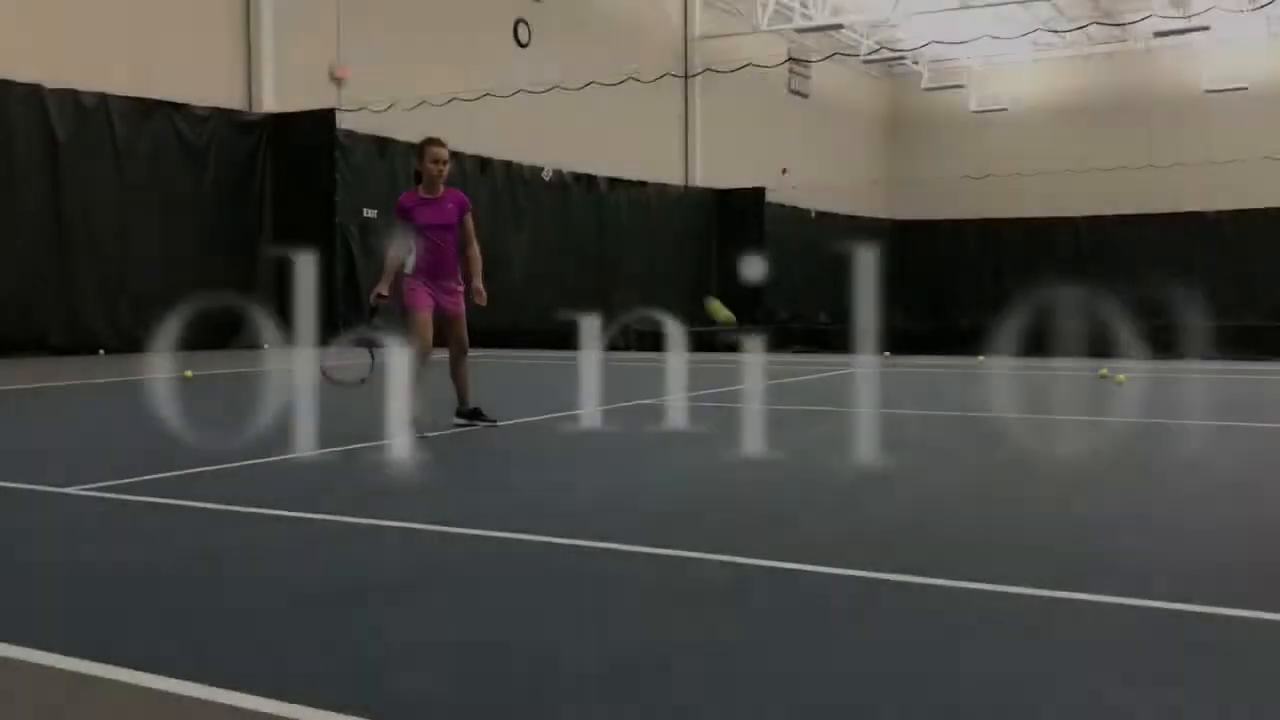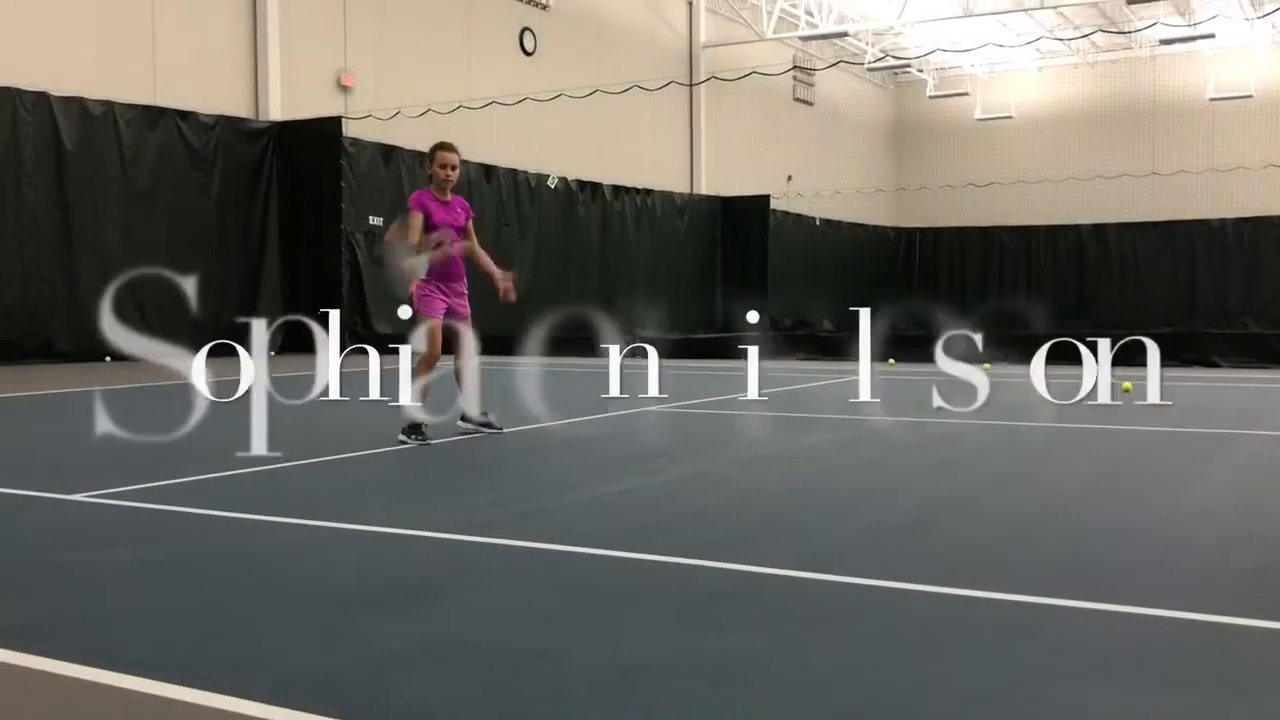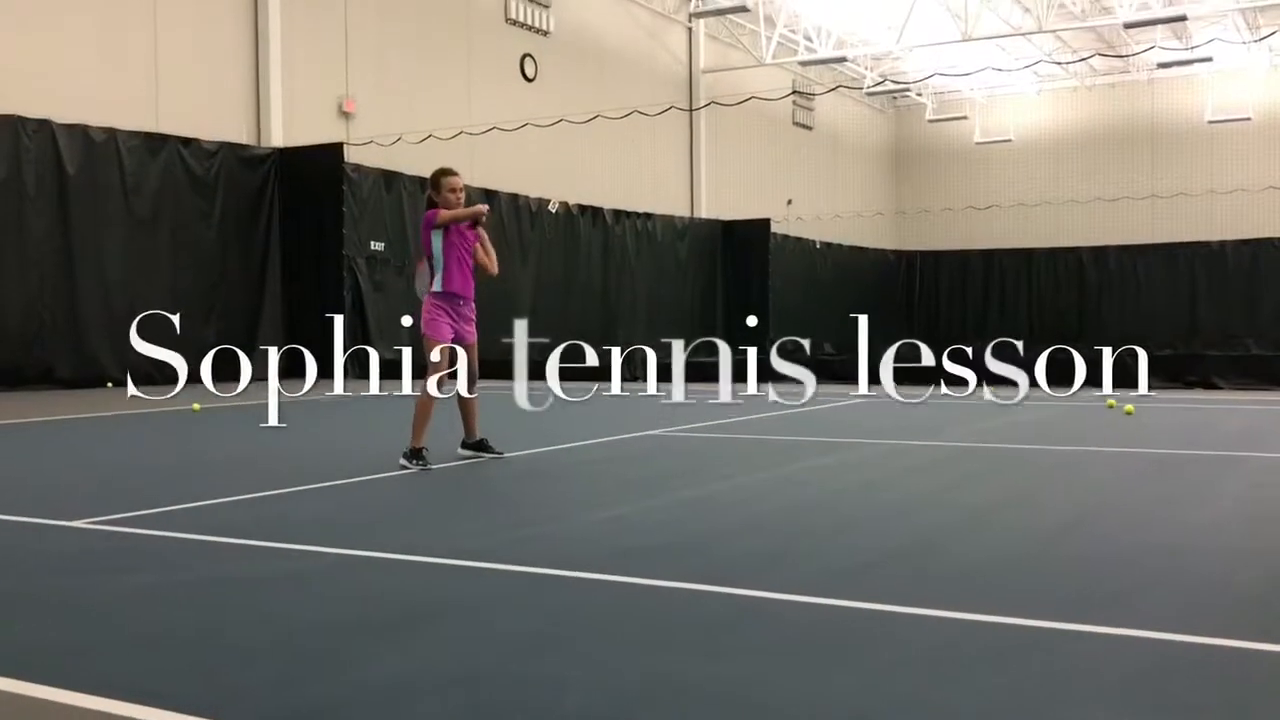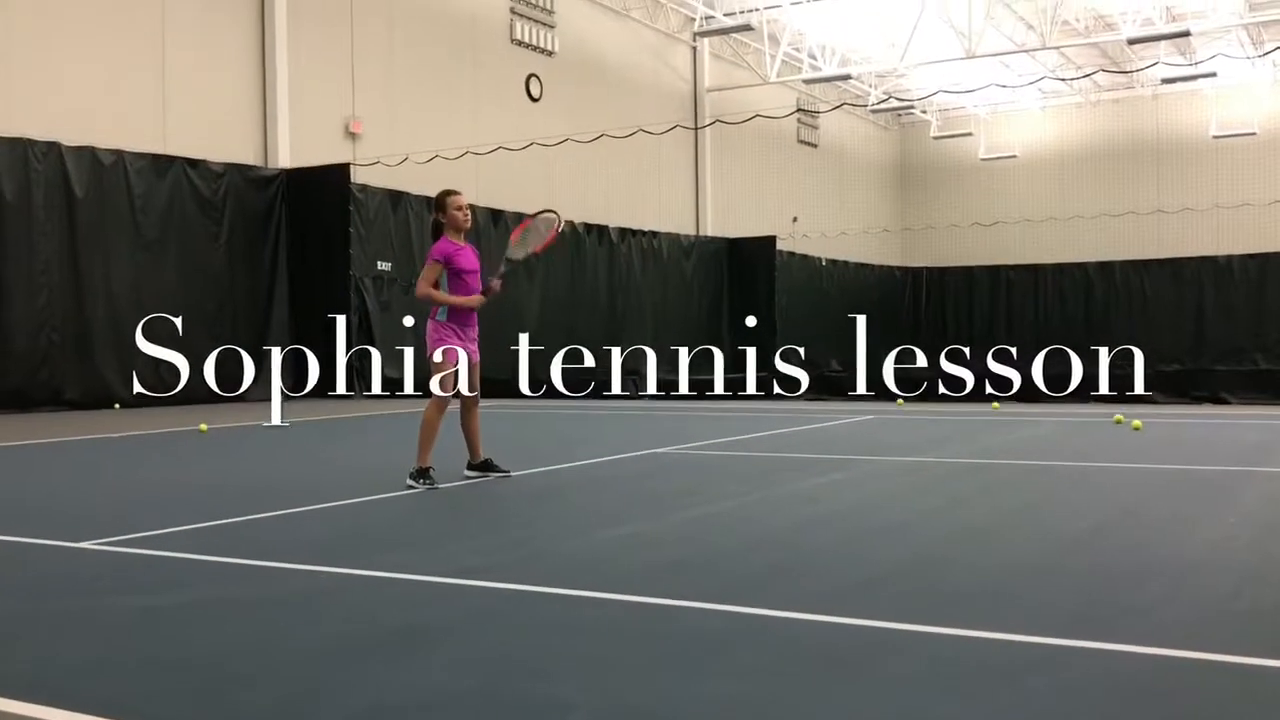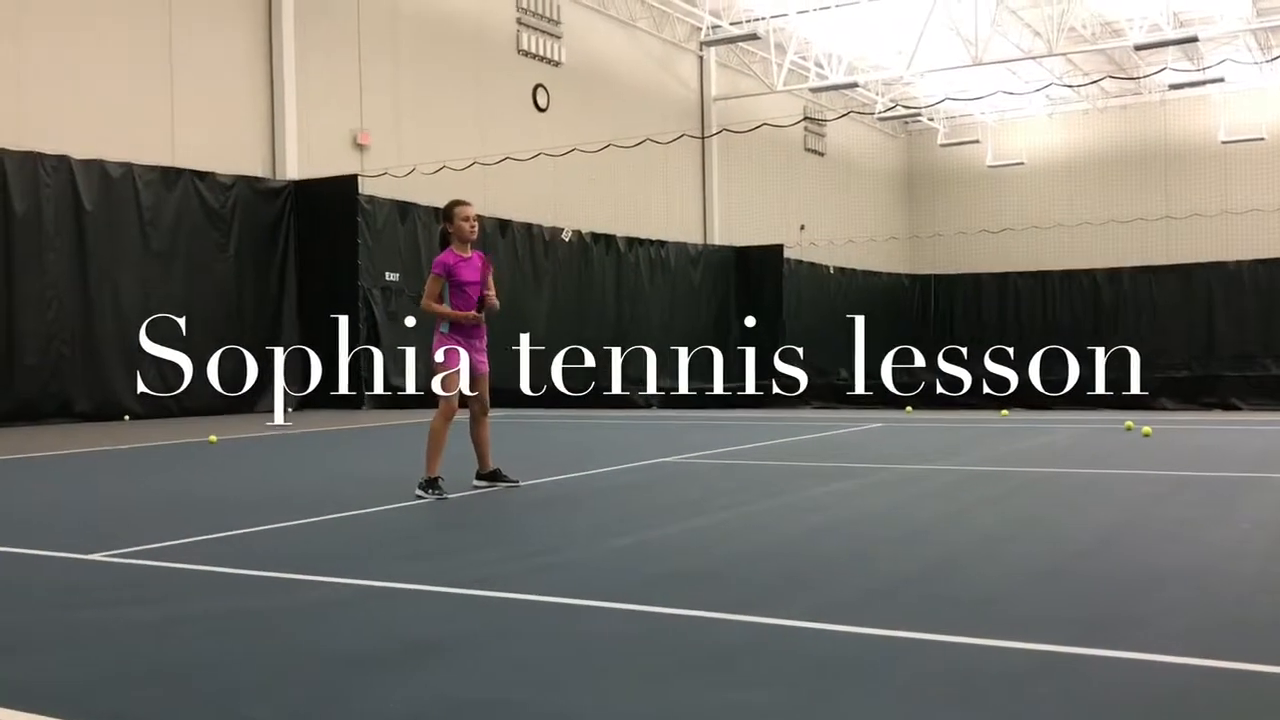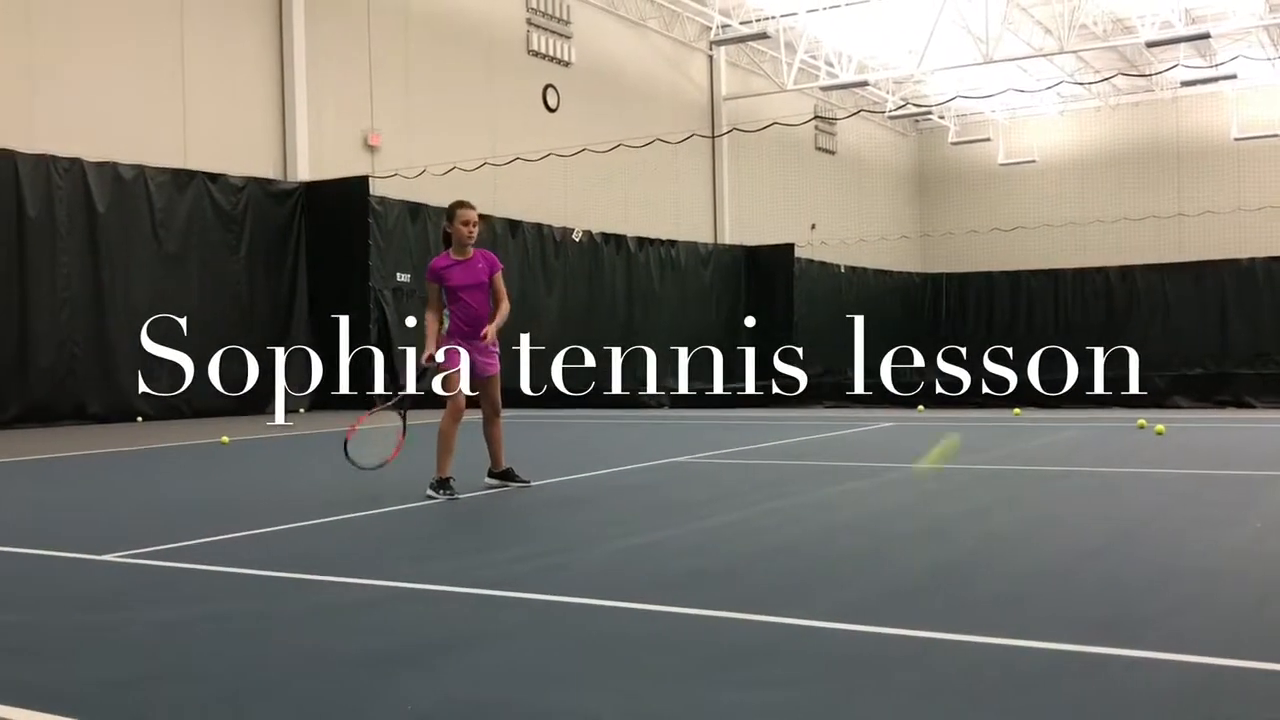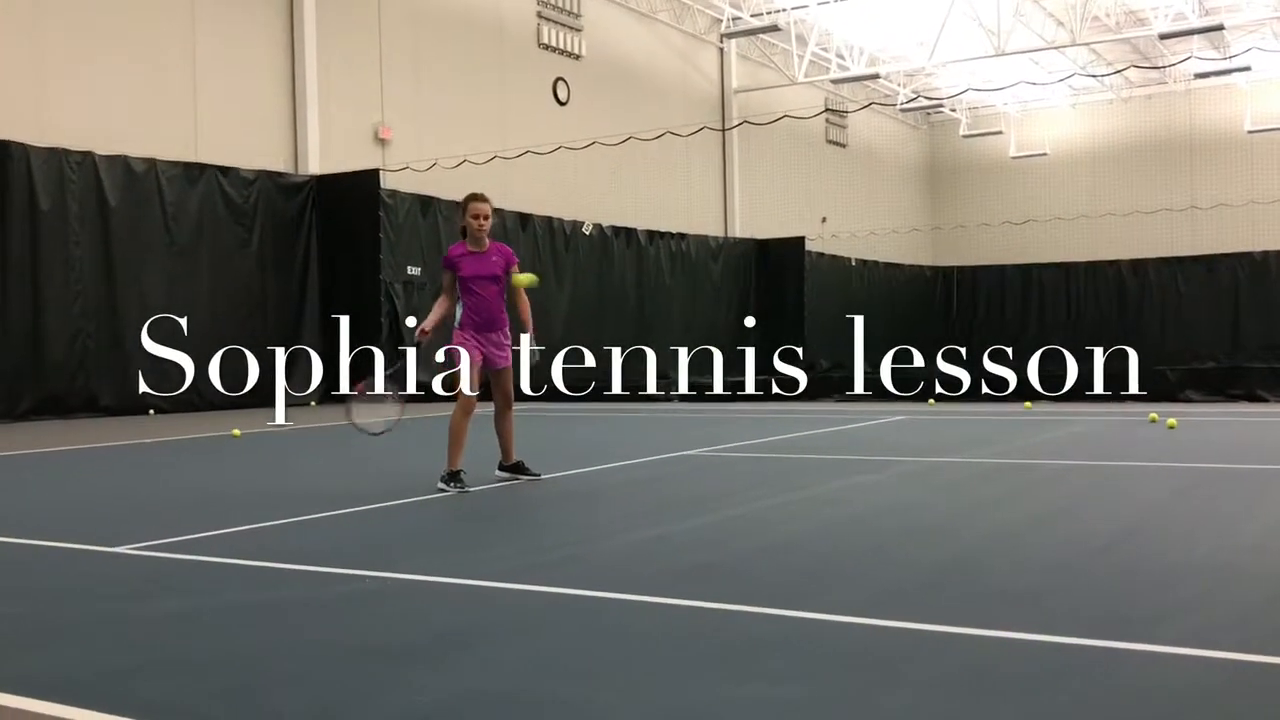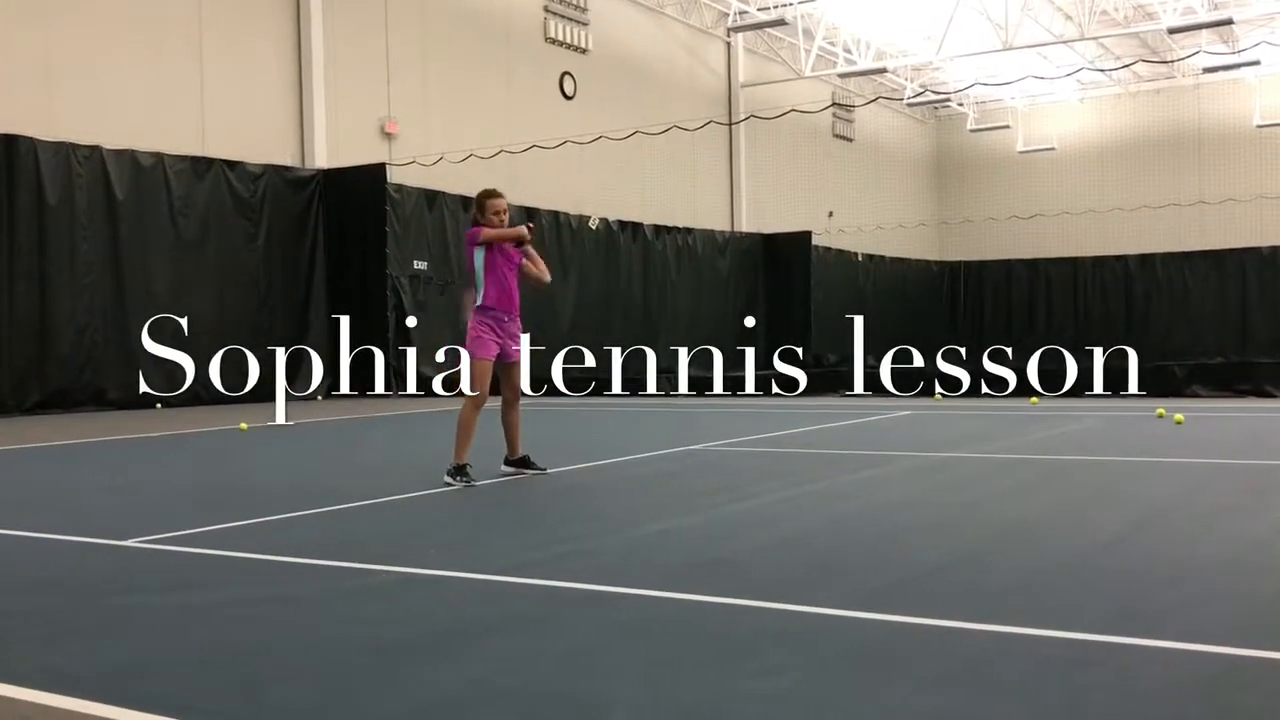
dt=0.5s
person 1, frame 1
left shoulder: (458, 200)
right shoulder: (407, 202)
left elbow: (471, 243)
right elbow: (398, 246)
left wrist: (477, 280)
right wrist: (385, 283)
left hip: (451, 283)
right hip: (420, 282)
left knee: (460, 347)
right knee: (423, 346)
left ankle: (465, 408)
person 1, frame 2
left shoulder: (462, 205)
right shoulder: (419, 200)
left elbow: (475, 249)
right elbow: (412, 244)
left wrist: (497, 274)
right wrist: (434, 244)
left hip: (458, 286)
right hip: (430, 286)
left knee: (466, 351)
right knee: (431, 353)
left ankle: (471, 414)
right ankle: (413, 424)
person 1, frame 3
left shoulder: (469, 231)
right shoulder: (432, 219)
left elbow: (492, 269)
right elbow: (477, 210)
left wrist: (480, 229)
right wrist: (479, 211)
left hip: (466, 308)
right hip: (440, 307)
left knee: (470, 376)
right knee: (436, 377)
left ankle: (472, 440)
right ankle: (414, 449)
person 1, frame 4
left shoulder: (471, 250)
right shoulder: (442, 249)
right elbow: (422, 290)
left wrist: (490, 290)
right wrist: (461, 301)
left hip: (468, 330)
right hip: (445, 330)
left knee: (471, 398)
right knee: (442, 397)
left ankle: (477, 461)
right ankle: (420, 469)
person 1, frame 5
left shoulder: (481, 260)
right shoulder: (444, 261)
left elbow: (492, 304)
right elbow: (427, 303)
left wrist: (491, 301)
right wrist: (460, 315)
left hip: (477, 341)
right hip: (451, 341)
left knee: (481, 408)
right knee: (448, 407)
left ankle: (486, 471)
right ankle: (429, 479)
person 1, frame 6
left shoulder: (489, 260)
right shoulder: (438, 266)
left elbow: (503, 302)
right elbow: (433, 310)
left wrist: (494, 327)
right wrist: (430, 346)
left hip: (485, 344)
right hip: (454, 344)
left knee: (493, 409)
right knee: (456, 408)
left ankle: (498, 470)
right ankle: (440, 479)
person 1, frame 7
left shoulder: (504, 253)
right shoulder: (453, 255)
left elbow: (519, 296)
right elbow: (447, 297)
left wrist: (529, 336)
right wrist: (429, 322)
left hip: (499, 335)
right hip: (468, 335)
left knee: (505, 401)
right knee: (466, 401)
left ankle: (508, 463)
right ankle: (451, 472)
person 1, frame 8
left shoulder: (514, 251)
right shoulder: (476, 236)
left elbow: (544, 278)
right elbow: (521, 231)
left wrist: (526, 246)
right wrist: (522, 233)
left hip: (511, 325)
right hip: (485, 324)
left knee: (513, 395)
right knee: (478, 396)
left ankle: (514, 457)
right ankle: (457, 465)
